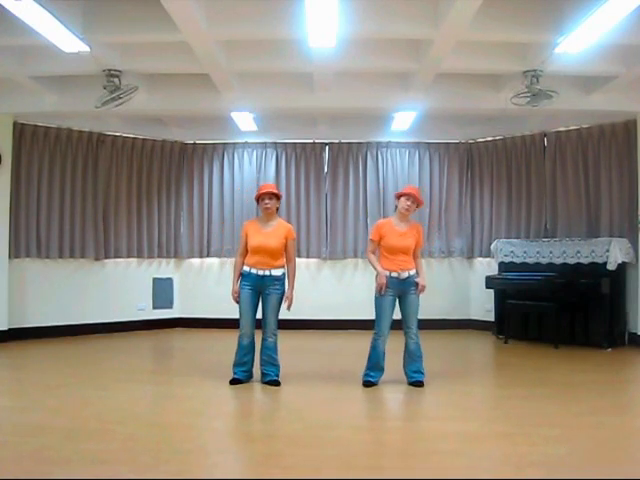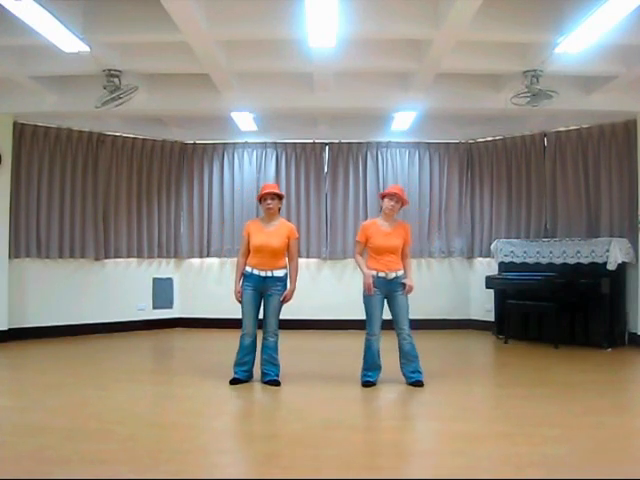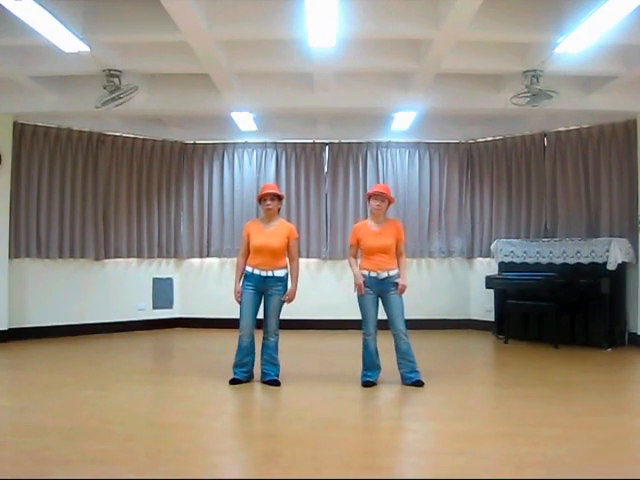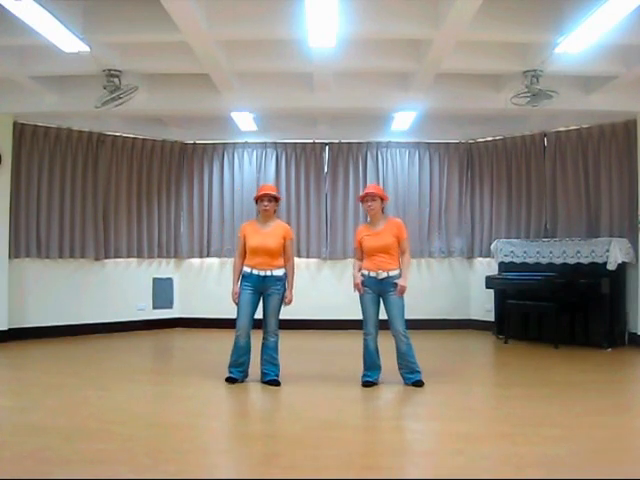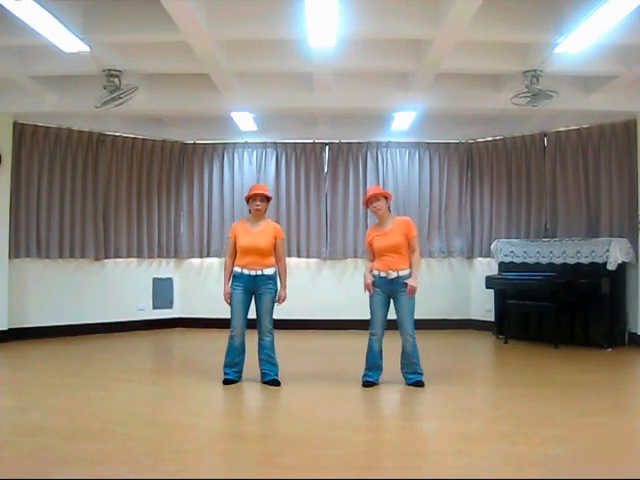
dt=0.3s
person 1, frame 1
left shoulder: (416, 229)
right shoulder: (382, 225)
right elbow: (370, 253)
left wrist: (422, 276)
right wrist: (379, 271)
left hip: (409, 281)
right hip: (388, 281)
left knee: (412, 330)
right knee: (381, 331)
left ankle: (415, 374)
right ankle: (372, 374)
person 1, frame 2
left shoulder: (404, 228)
right shoulder: (367, 226)
left elbow: (406, 257)
right elbow: (358, 254)
left wrist: (409, 277)
right wrist: (366, 273)
left hip: (397, 281)
right hip: (375, 281)
left knee: (404, 330)
right knee: (373, 331)
left ankle: (412, 374)
right ankle: (370, 374)
person 1, frame 3
left shoulder: (396, 226)
right shoulder: (358, 228)
left elbow: (401, 255)
right elbow: (352, 256)
left wrist: (403, 277)
right wrist: (356, 273)
left hip: (390, 281)
right hip: (367, 281)
left knee: (399, 329)
right knee: (369, 331)
left ankle: (410, 374)
right ankle: (370, 374)
person 1, frame 4
left shoulder: (396, 224)
right shoulder: (361, 231)
left elbow: (405, 253)
left wrist: (404, 277)
right wrist: (356, 273)
left hip: (391, 281)
right hip: (368, 282)
left knee: (399, 330)
right knee: (369, 331)
left ankle: (411, 374)
right ankle: (371, 375)
person 1, frame 5
left shoulder: (405, 223)
right shoulder: (371, 232)
left elbow: (415, 252)
left wrist: (414, 277)
right wrist: (367, 274)
left hip: (402, 280)
right hip: (379, 282)
left knee: (407, 331)
right knee: (375, 331)
left ankle: (413, 375)
right ankle: (371, 374)
person 2, frame 1
left shoulder: (287, 229)
right shoulder: (248, 226)
left elbow: (290, 261)
right elbow: (240, 256)
left wrist: (291, 288)
right wrist: (235, 283)
left hip: (274, 280)
right hip: (249, 278)
left knee: (270, 330)
right knee: (246, 329)
left ankle: (270, 374)
right ankle: (242, 373)
person 2, frame 2
left shoulder: (289, 228)
right shoulder: (250, 226)
left elbow: (293, 260)
right elbow: (243, 256)
left wrist: (292, 286)
right wrist: (237, 283)
left hip: (276, 280)
right hip: (252, 278)
left knee: (271, 330)
right knee: (248, 329)
left ankle: (270, 374)
right ankle: (242, 372)
person 2, frame 3
left shoulder: (288, 229)
right shoulder: (250, 226)
left elbow: (294, 260)
right elbow: (242, 256)
left wrist: (293, 286)
right wrist: (237, 282)
left hip: (277, 281)
right hip: (252, 279)
left knee: (271, 330)
right knee: (245, 329)
left ankle: (270, 374)
right ankle: (242, 372)
person 2, frame 4
left shoulder: (284, 229)
right shoulder: (246, 228)
left elbow: (289, 261)
right elbow: (239, 258)
left wrist: (289, 288)
right wrist: (235, 284)
left hip: (275, 280)
right hip: (250, 279)
left knee: (271, 330)
right knee: (242, 328)
left ankle: (270, 374)
right ankle: (237, 371)
person 2, frame 5
left shoulder: (275, 229)
right shoulder: (237, 227)
left elbow: (280, 260)
right elbow: (230, 258)
left wrist: (283, 287)
right wrist: (226, 284)
left hip: (266, 280)
right hip: (241, 279)
left knee: (266, 329)
right knee: (237, 329)
left ankle: (269, 373)
right ankle: (232, 372)
